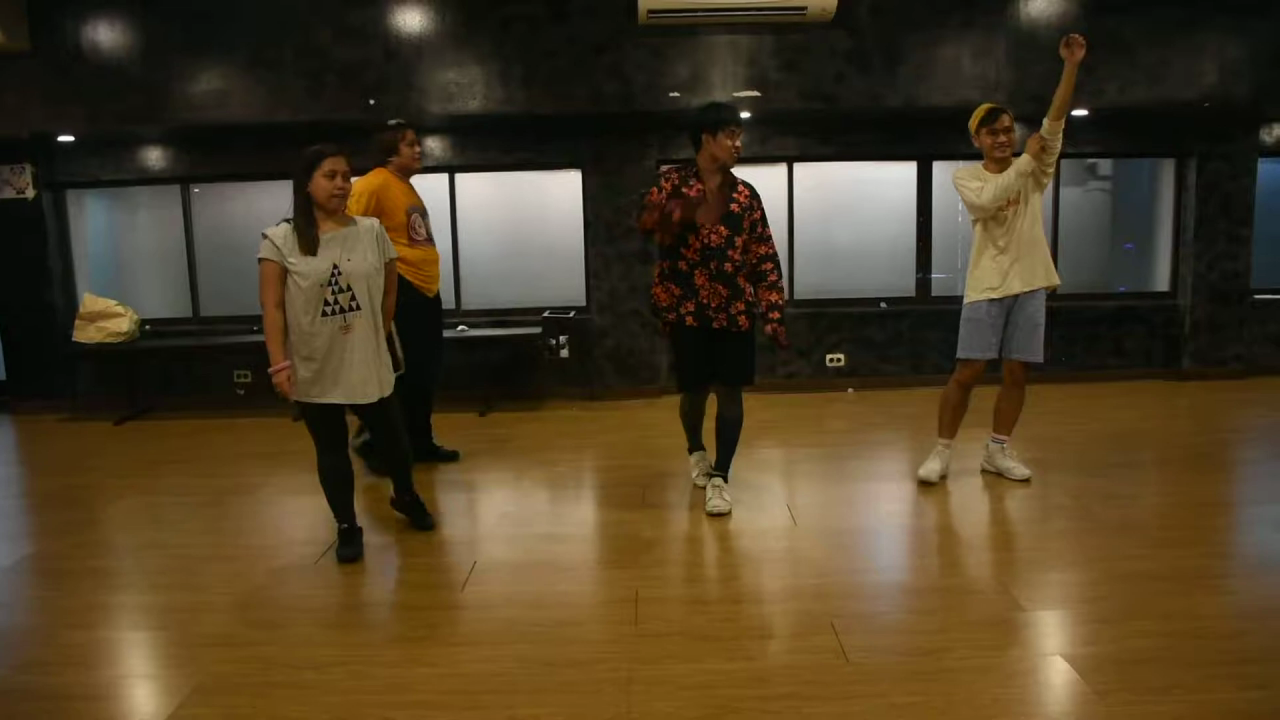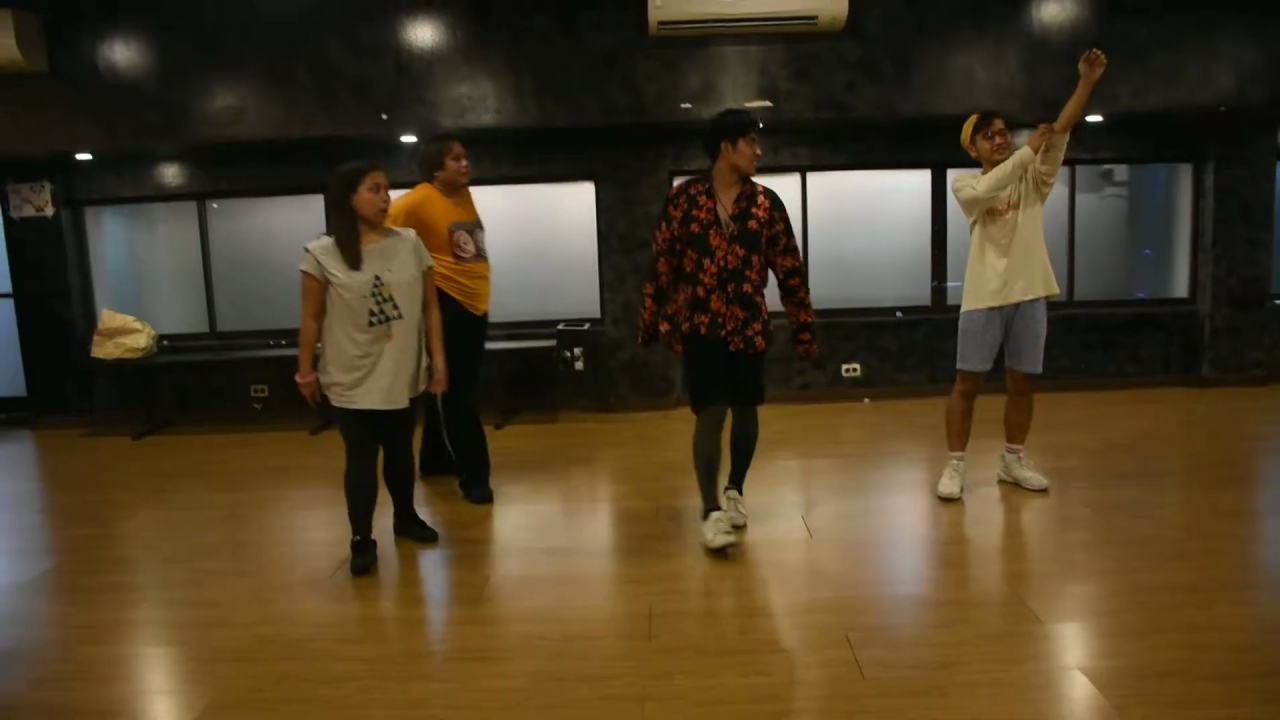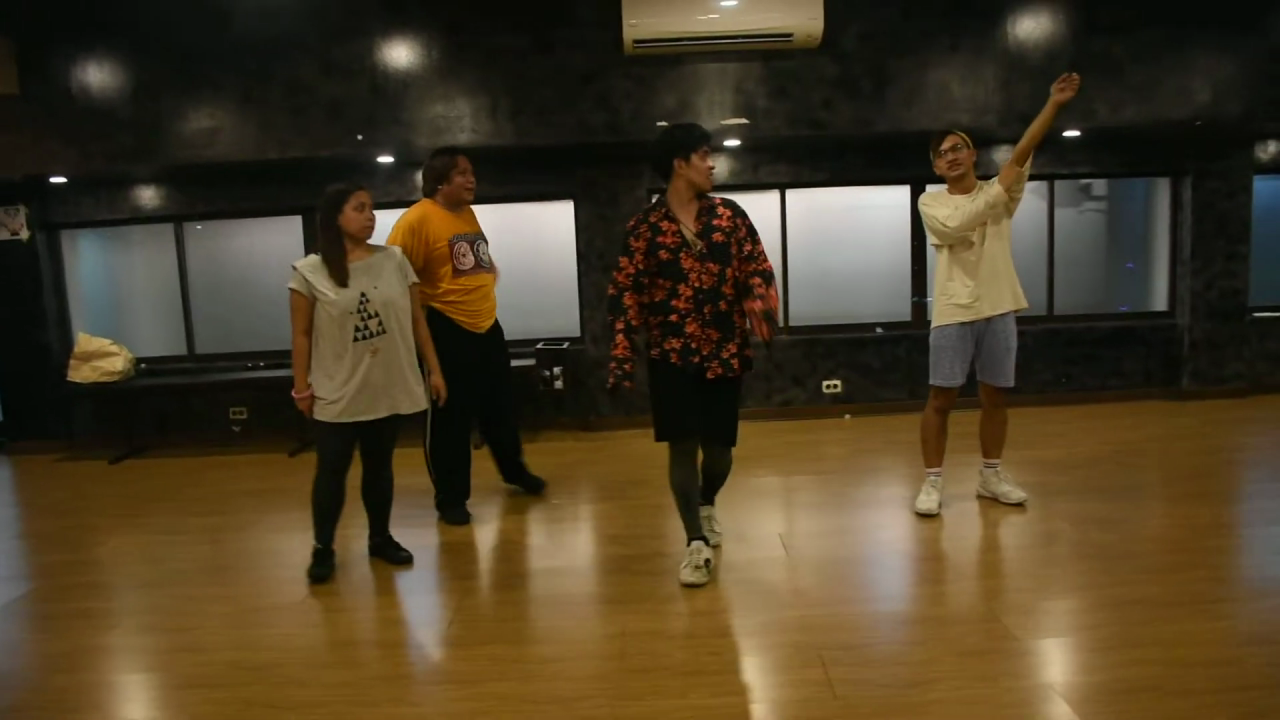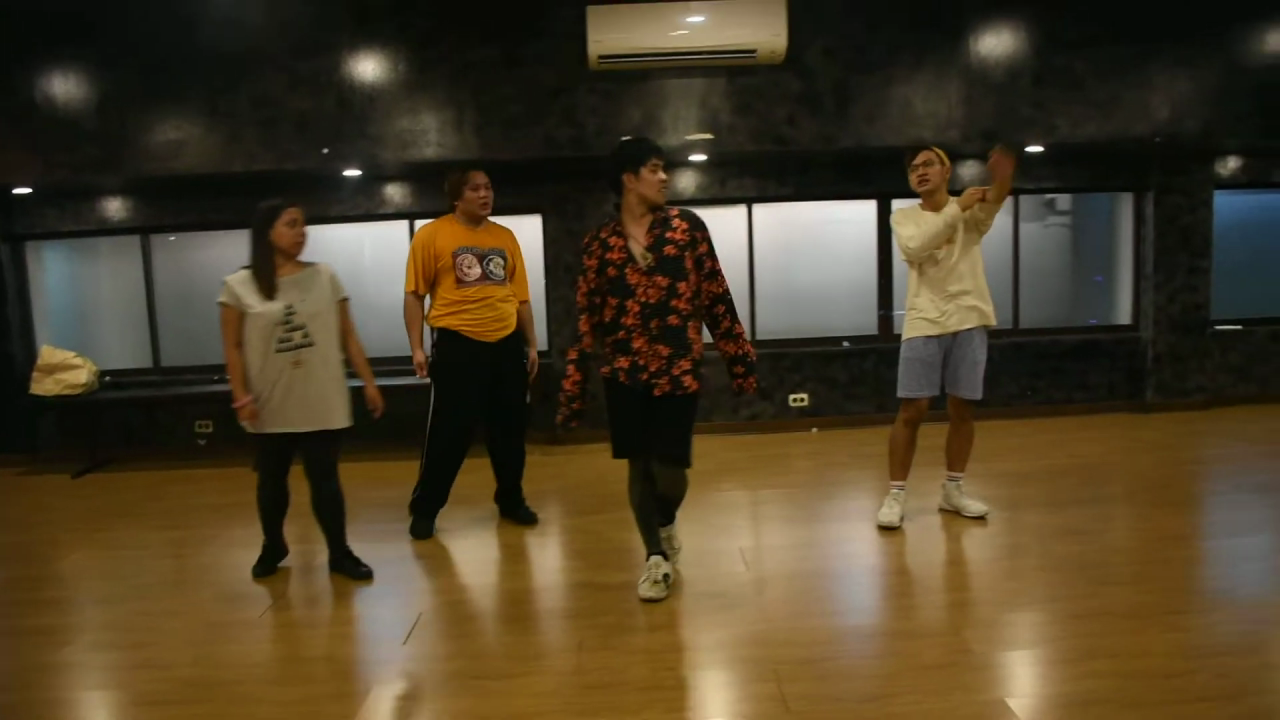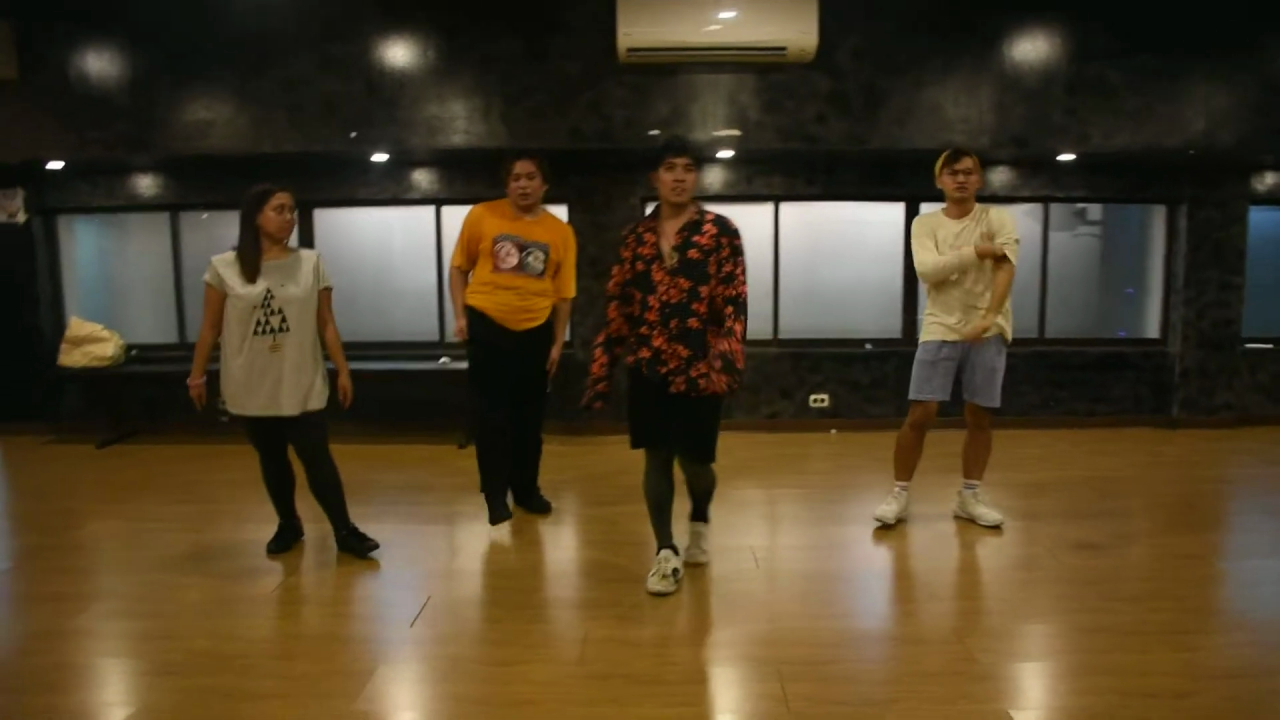
dt=0.5s
person 1, frame 1
left shoulder: (746, 194)
right shoulder: (673, 182)
left elbow: (764, 256)
right elbow: (648, 221)
left wrist: (773, 310)
right wrist: (693, 212)
left hip: (734, 310)
right hip: (686, 309)
left knee: (730, 392)
right knee: (694, 390)
left ankle: (719, 477)
right ankle: (696, 449)
person 1, frame 2
left shoulder: (767, 204)
right shoulder: (684, 198)
left elbow: (789, 268)
right elbow: (665, 262)
left wrist: (803, 328)
right wrist: (653, 317)
left hip: (749, 326)
right hip: (701, 327)
left knee: (744, 410)
right knee: (710, 415)
left ankle: (734, 490)
right ankle: (712, 512)
person 1, frame 3
left shoulder: (730, 215)
right shoulder: (644, 227)
left elbow: (758, 271)
right elbow: (625, 294)
left wrist: (760, 306)
right wrist: (621, 355)
left hip: (724, 353)
right hip: (671, 356)
left knee: (719, 448)
right knee: (682, 447)
left ankle: (707, 504)
right ankle: (696, 543)
person 1, frame 4
left shoulder: (687, 227)
right shoulder: (599, 243)
left elbow: (715, 296)
right elbow: (587, 316)
left wrist: (739, 356)
right wrist: (573, 386)
left hip: (678, 370)
right hip: (625, 373)
left knee: (669, 467)
right knee: (639, 465)
left ankle: (666, 521)
right ankle: (655, 558)
person 1, frame 5
left shoulder: (720, 231)
right shoulder: (637, 236)
left elbow: (732, 301)
right elbow: (618, 306)
left wrist: (727, 359)
right wrist: (600, 371)
left hip: (699, 368)
right hip: (647, 366)
left knee: (695, 461)
right knee: (656, 457)
left ankle: (700, 520)
right ankle: (666, 552)
person 2, frame 1
left shoulder: (1035, 170)
right shoulder: (966, 176)
left elbow: (1055, 122)
right elbow: (987, 201)
left wrist: (1071, 65)
right wrist: (1024, 160)
left hip: (1030, 286)
right hip: (986, 289)
left knee: (1016, 373)
right knee: (967, 373)
left ankle: (997, 451)
right ankle: (942, 450)
person 2, frame 2
left shoulder: (1034, 179)
right shoulder: (965, 184)
left elbow: (1061, 132)
right elbow: (987, 190)
left wrist: (1087, 81)
right wrist: (1028, 149)
left hip: (1030, 294)
right hip: (984, 297)
left knee: (1021, 383)
right knee: (968, 383)
left ankle: (1013, 461)
right ankle: (955, 466)
person 2, frame 3
left shoulder: (1002, 193)
right shoulder: (930, 202)
left elbow: (1022, 152)
right elbow: (957, 226)
left wrist: (1053, 104)
right wrist: (997, 188)
left hip: (998, 309)
right hip: (953, 313)
left knee: (994, 396)
right knee: (941, 398)
left ankle: (991, 476)
right ankle: (932, 482)
person 2, frame 4
left shoulder: (972, 211)
right shoulder: (902, 217)
left elbow: (994, 200)
right elbow: (916, 248)
left wrist: (1000, 181)
right wrist: (956, 207)
left hip: (969, 321)
right hip: (924, 324)
left knee: (962, 409)
right knee: (910, 411)
left ankle: (953, 490)
right ankle: (896, 495)
person 2, frame 5
left shoulder: (996, 219)
right shoulder: (924, 224)
left elbow: (1005, 267)
right elbow: (927, 269)
left wrist: (989, 317)
right wrist: (975, 253)
left hip: (987, 332)
right hip: (940, 330)
left knee: (979, 417)
right knee: (920, 415)
left ankle: (970, 497)
right ankle: (900, 495)
person 3, frame 1
left shoulder: (372, 232)
right shoulder: (279, 240)
left elbow: (389, 293)
right elbow: (272, 307)
right wrist: (279, 363)
left hip: (369, 363)
right hip: (313, 369)
left knee: (392, 435)
right knee: (331, 449)
left ankle: (406, 496)
right ankle: (347, 528)
person 3, frame 2
left shoulder: (409, 243)
right shoulder: (322, 254)
left elbow: (429, 304)
right elbow: (312, 318)
left wrist: (437, 357)
right wrist: (306, 372)
left hip: (402, 372)
right hip: (351, 377)
left knee: (400, 450)
right knee: (360, 457)
left ankle: (406, 516)
right ankle: (362, 540)
person 3, frame 3
left shoulder: (394, 261)
right shoulder: (309, 272)
left elbow: (417, 321)
right elbow: (301, 334)
left wrist: (434, 369)
right wrist: (301, 388)
left hip: (389, 387)
right hip: (336, 393)
left knee: (379, 466)
right knee: (332, 470)
left ankle: (380, 538)
right ankle: (323, 549)
person 3, frame 4
left shoulder: (324, 277)
right shoulder: (238, 287)
left elbow: (347, 336)
right elbow: (233, 348)
left wrist: (368, 381)
right wrist: (242, 396)
left hip: (321, 401)
right hip: (270, 405)
left knee: (324, 478)
right knee: (271, 479)
left ankle: (340, 553)
right ankle: (273, 545)
person 3, frame 5
left shoulder: (310, 263)
right shoulder: (224, 267)
left elbow: (326, 324)
right elbow: (211, 327)
left wrist: (343, 370)
right wrist: (197, 374)
left hip: (302, 384)
right hip: (251, 387)
left knee: (316, 457)
right knee: (271, 459)
left ankle: (344, 530)
right ankle: (288, 525)
person 4, frame 1
left shoulder: (406, 186)
right shoulder: (373, 186)
left hip: (425, 291)
right hip: (397, 291)
left knee: (424, 372)
right knee: (402, 371)
left ankle: (420, 444)
right ankle: (373, 442)
person 4, frame 2
left shoulder: (464, 195)
right shoulder: (417, 203)
left hip: (476, 307)
right hip: (445, 307)
left knee: (459, 392)
right knee: (456, 395)
left ankle: (435, 459)
right ankle: (473, 476)
person 4, frame 3
left shoulder: (467, 213)
right shoulder: (416, 221)
left hip: (487, 326)
right hip: (445, 331)
left knee: (500, 405)
right knee: (449, 417)
left ankle: (515, 469)
right ankle: (450, 498)
person 4, frame 4
left shoulder: (505, 237)
right shoulder: (431, 235)
left elbow: (520, 296)
right elbow: (414, 295)
left wrist: (531, 344)
right wrist: (418, 347)
left hip: (507, 343)
right hip: (457, 344)
left knee: (510, 427)
right knee: (450, 431)
left ankle: (511, 499)
right ankle: (424, 510)
person 4, frame 5
left shoulder: (561, 231)
right shoulder: (481, 216)
left elbow: (563, 294)
right elbow: (459, 268)
left wrist: (558, 342)
right wrist: (461, 315)
left hip: (535, 332)
right hip: (487, 326)
left knee: (529, 416)
right knee: (491, 412)
left ankle: (526, 489)
right ankle: (496, 493)
